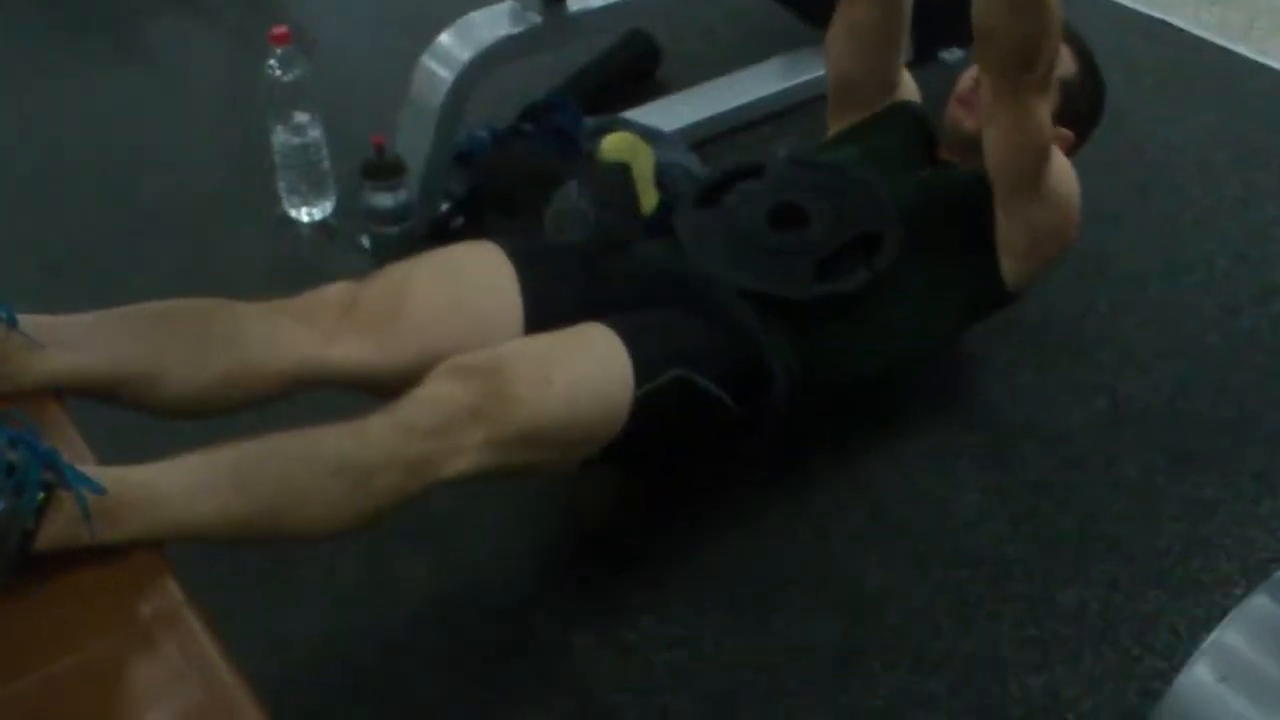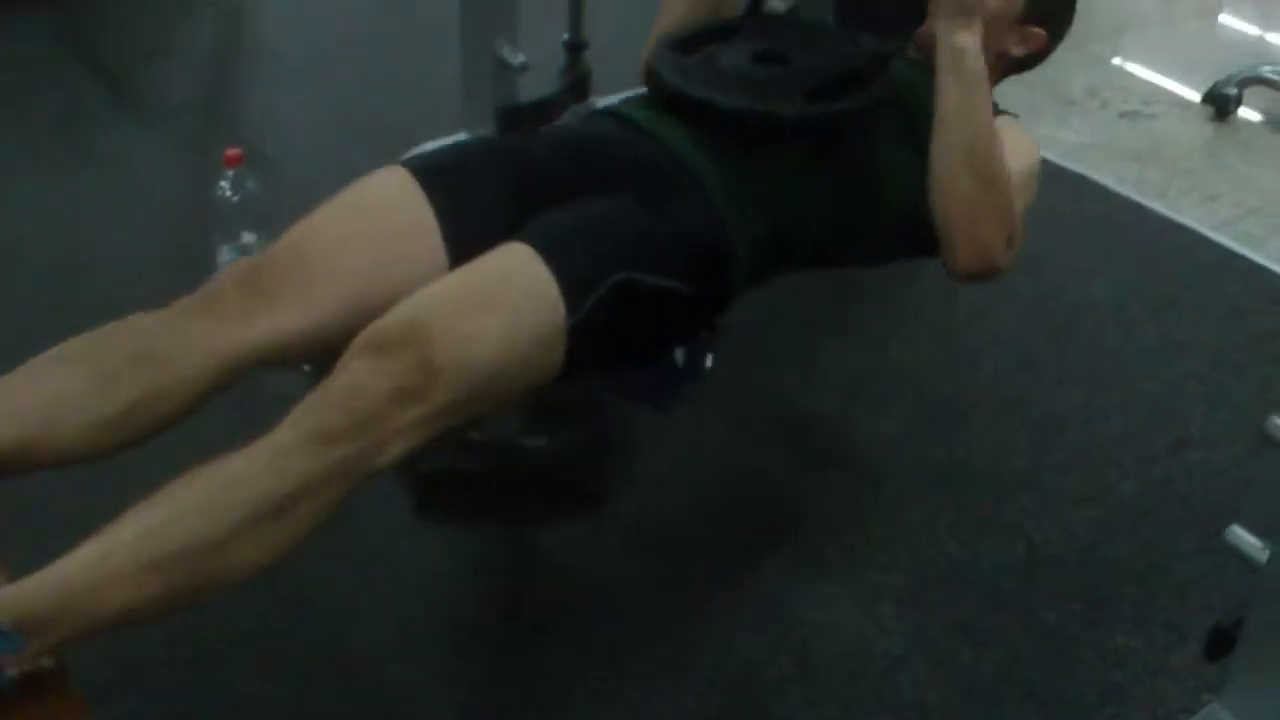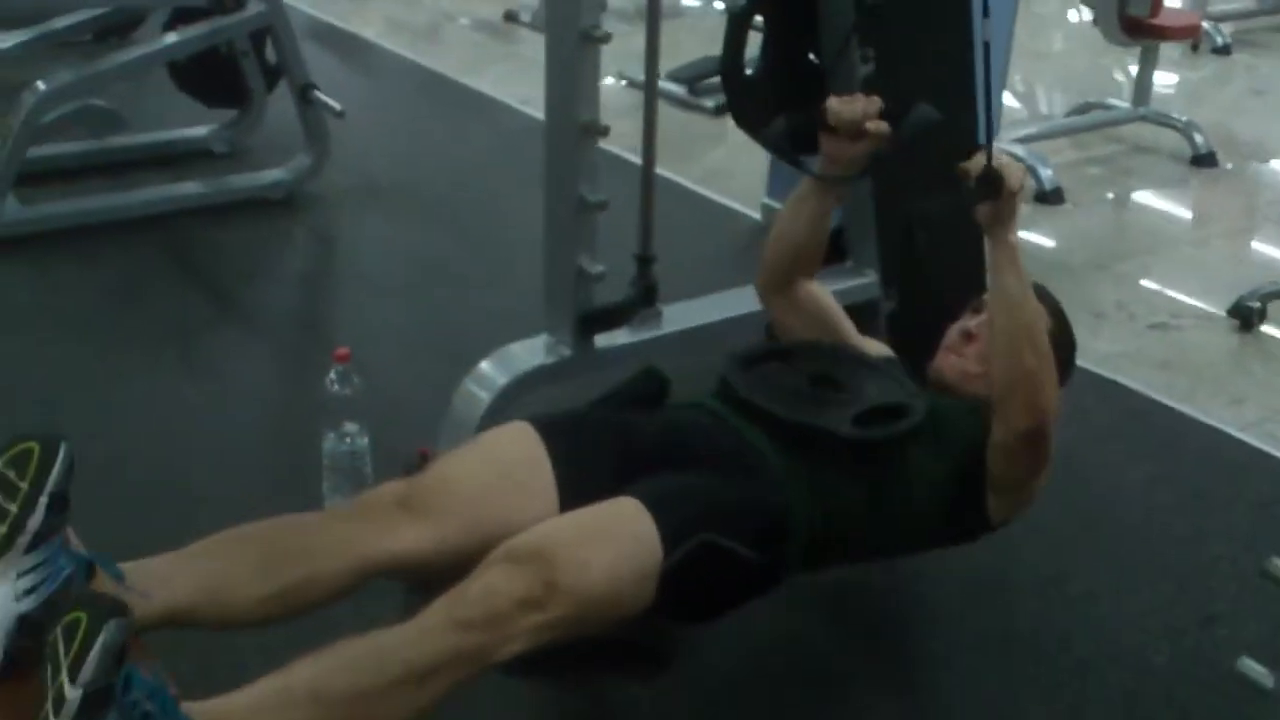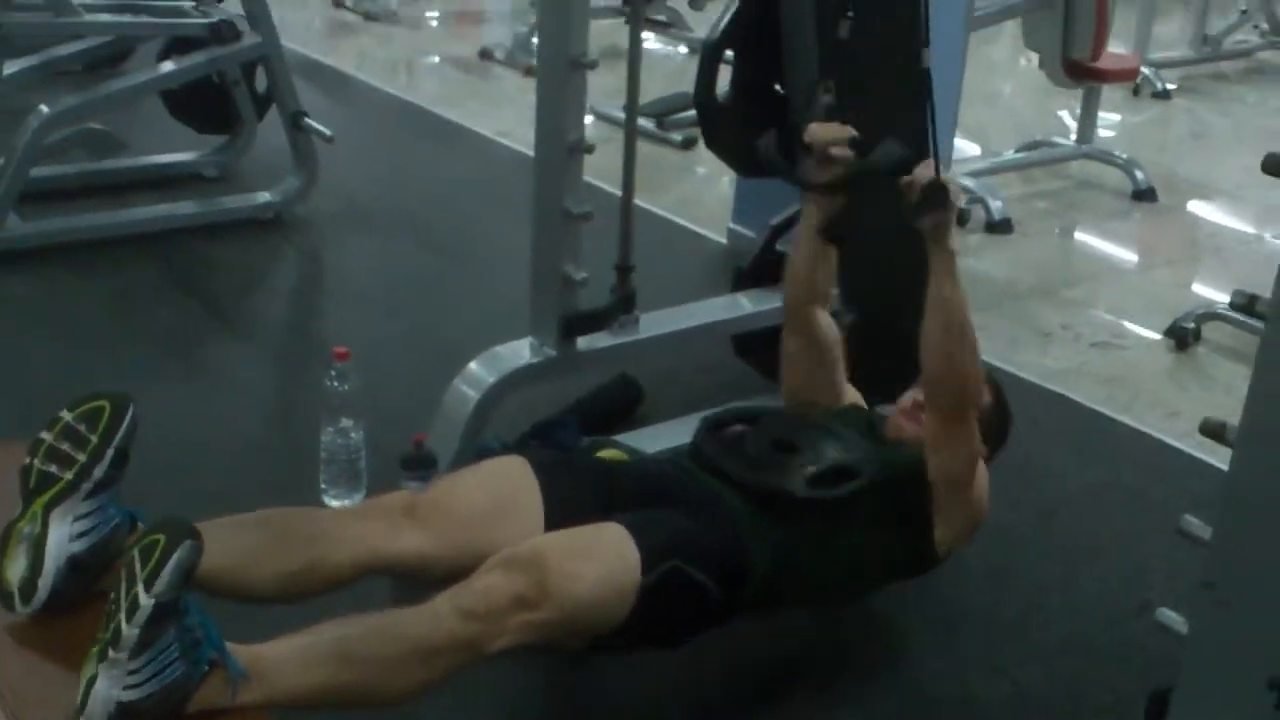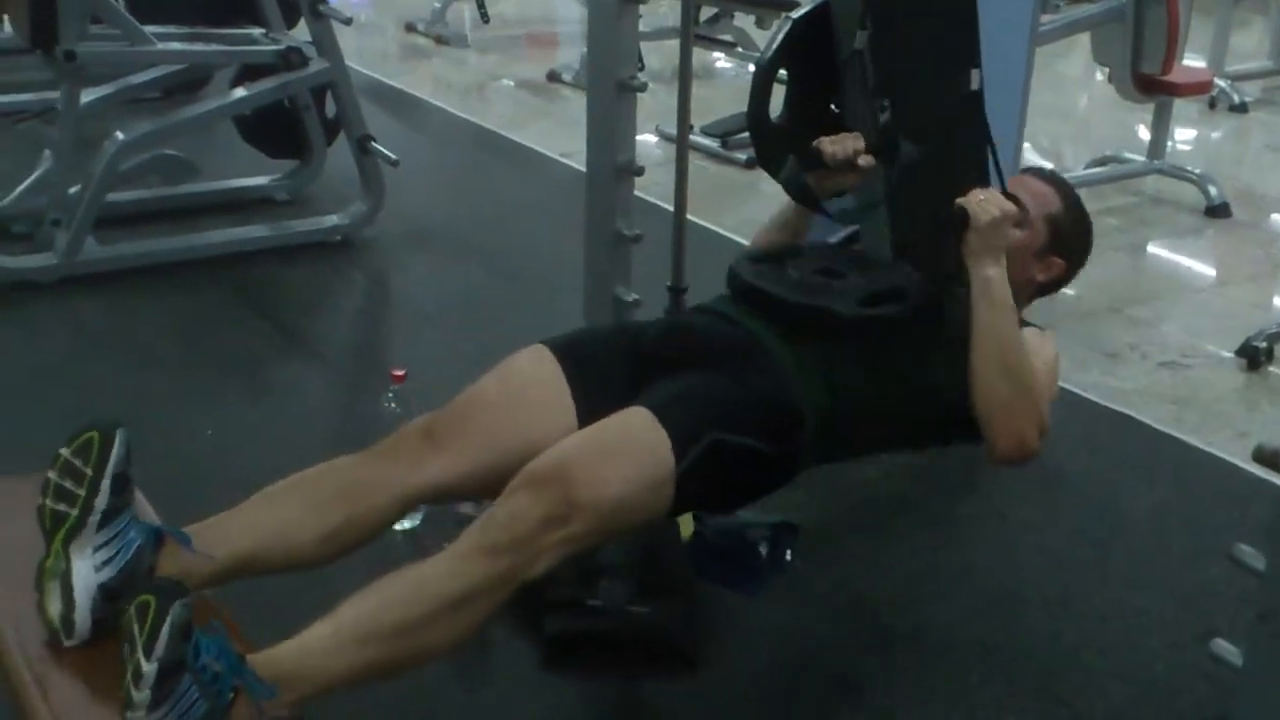
dt=1s
person 1, frame 1
left shoulder: (1028, 210)
right shoulder: (890, 119)
left hip: (743, 340)
right hip: (648, 268)
left knee: (465, 407)
right knee: (342, 317)
person 1, frame 2
left shoulder: (1002, 149)
left elbow: (976, 250)
left hip: (685, 219)
right hip: (582, 145)
left knee: (378, 391)
right knee: (239, 304)
person 1, frame 3
left shoulder: (994, 459)
right shoulder: (880, 372)
left elbow: (1028, 415)
right elbow: (778, 280)
left wrist: (1000, 240)
right wrist: (833, 168)
left hip: (755, 502)
right hip: (669, 432)
left knee: (512, 595)
right knee: (402, 514)
person 1, frame 4
left shoulder: (946, 502)
right shoulder: (845, 421)
left elbow: (956, 397)
right elbow: (806, 318)
left wrist: (938, 244)
right wrist: (825, 196)
left hip: (724, 544)
right hip: (651, 479)
left knee: (510, 595)
right knee: (404, 521)
right ankle: (102, 547)
person 1, frame 5
left shoulder: (1022, 345)
left elbow: (1015, 437)
left wrist: (985, 267)
right wrist: (814, 191)
left hip: (760, 399)
right hip: (690, 334)
left knee: (532, 518)
right knee: (427, 448)
right ankle: (148, 561)
